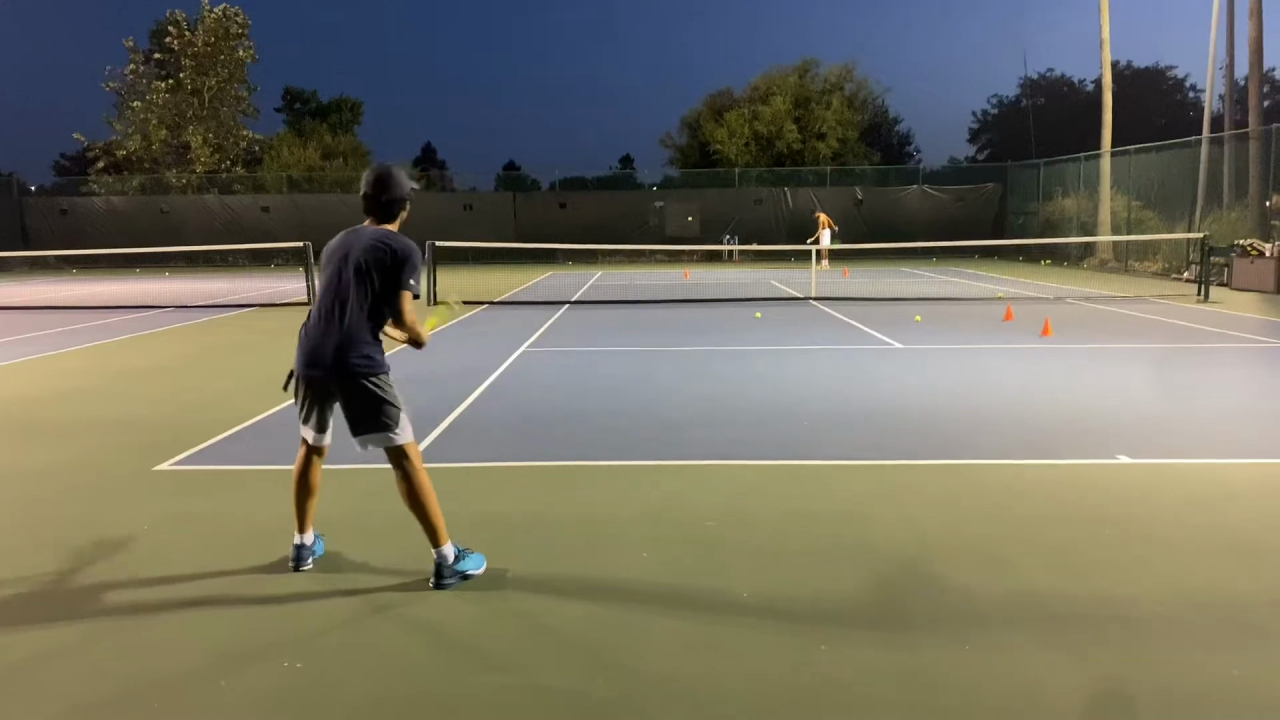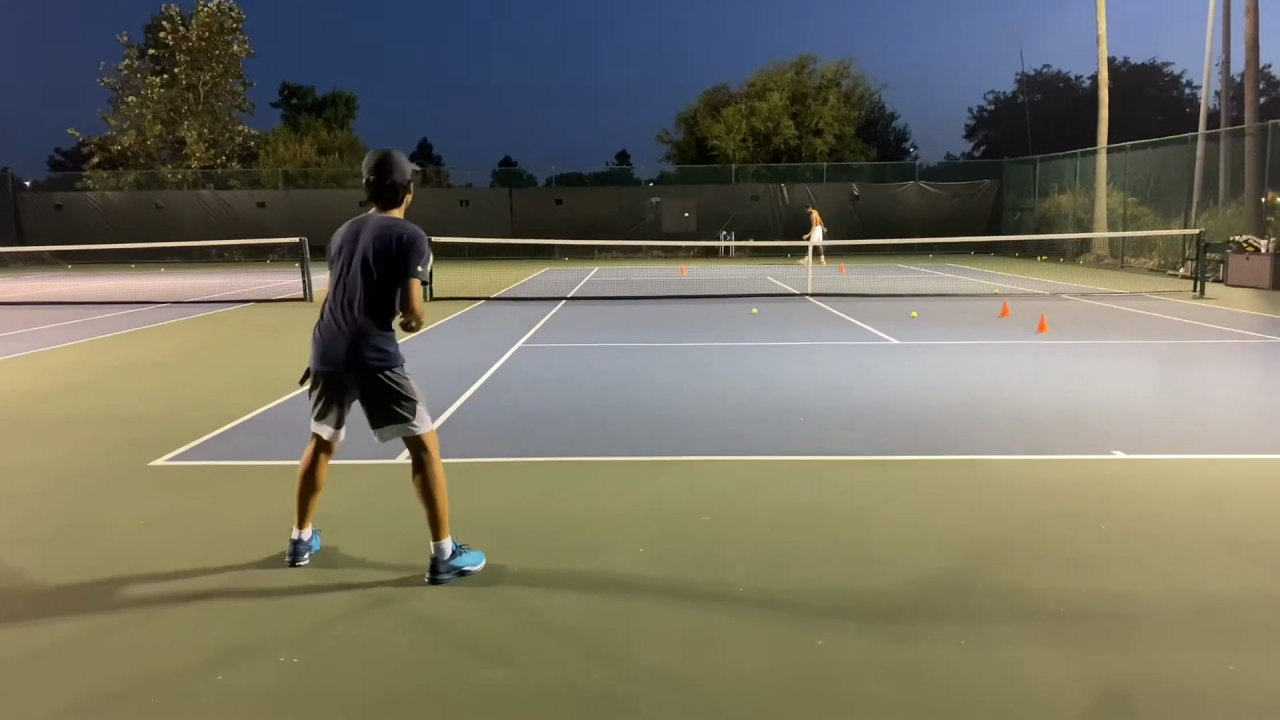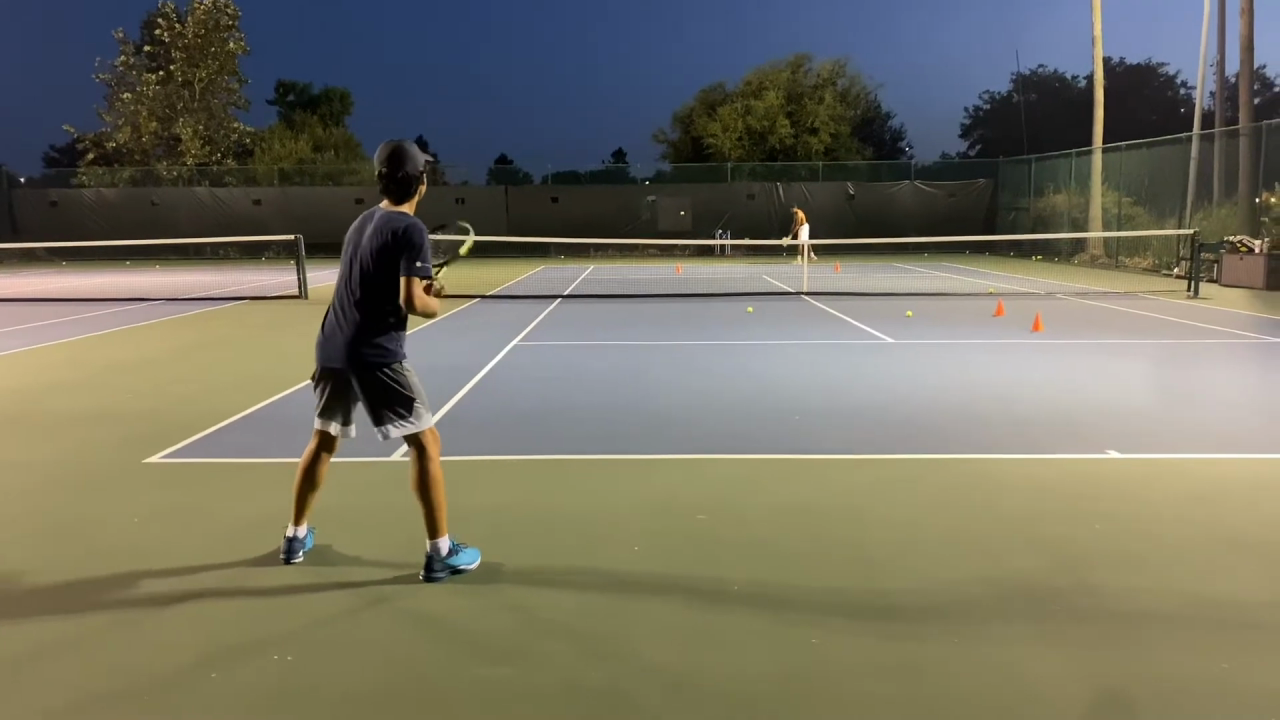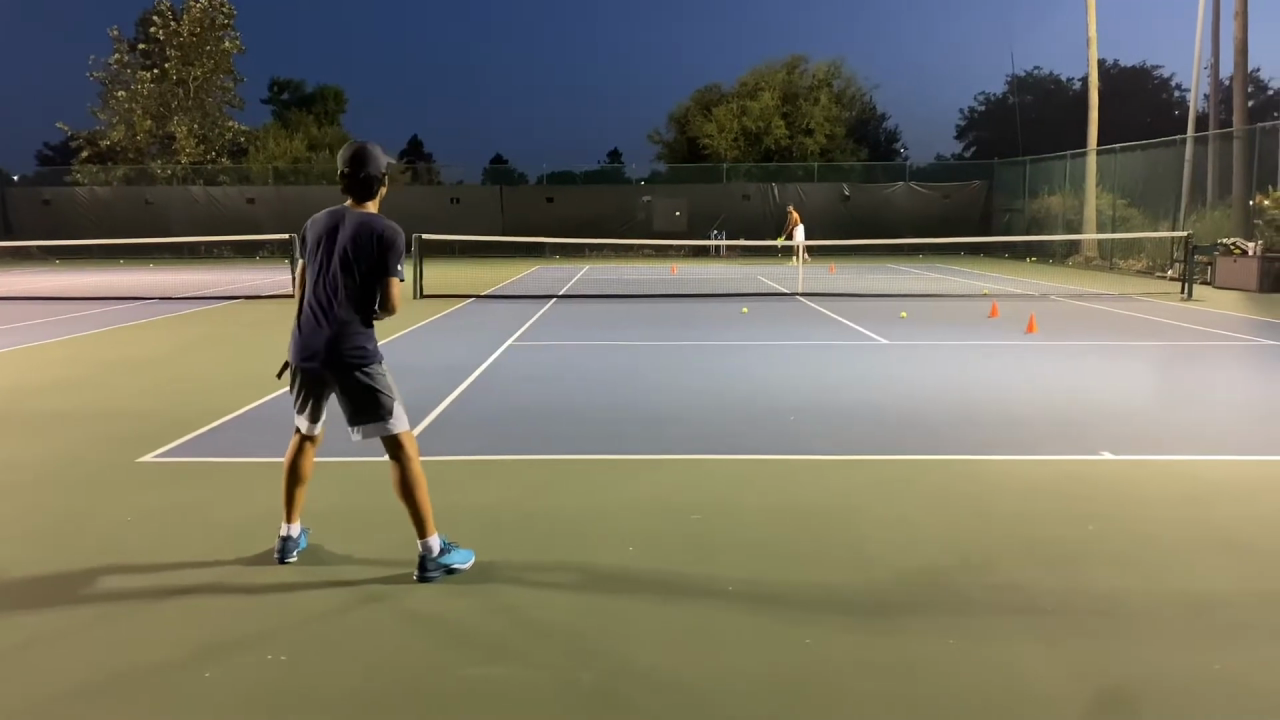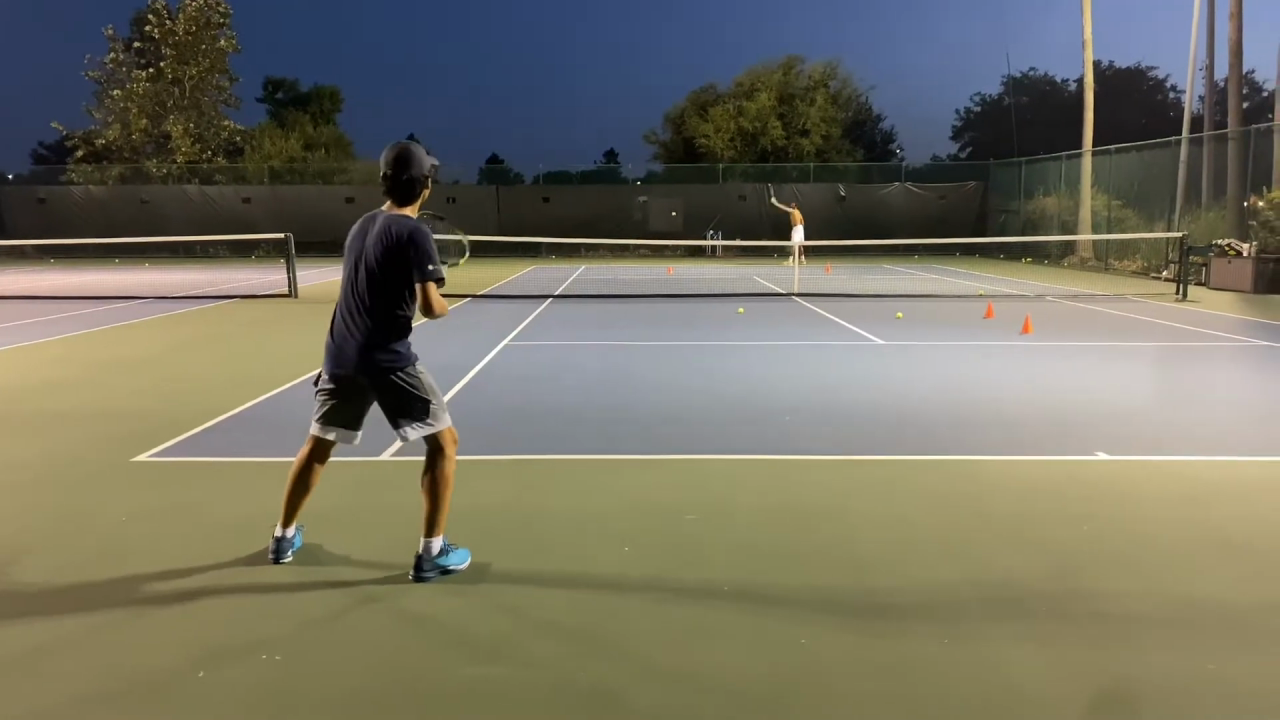
dt=0.5s
person 1, frame 1
left shoulder: (336, 242)
right shoulder: (403, 249)
right elbow: (403, 318)
right wrist: (418, 336)
left hip: (310, 356)
right hip: (358, 362)
left knee: (312, 447)
right knee: (405, 456)
left ankle: (304, 543)
right ankle: (447, 559)
person 1, frame 2
left shoulder: (343, 232)
right shoulder: (408, 235)
right elbow: (410, 307)
right wrist: (412, 320)
left hip: (326, 351)
right hip: (373, 355)
left knee: (320, 443)
right knee: (425, 445)
left ankle: (301, 539)
right ankle: (444, 554)
person 1, frame 3
left shoulder: (362, 222)
right shoulder: (410, 229)
right elbow: (411, 302)
left wrist: (419, 287)
right wrist: (433, 303)
left hip: (332, 346)
right hip: (375, 352)
left knee: (323, 439)
right knee: (425, 443)
left ankle: (296, 535)
right ankle: (440, 553)
person 1, frame 4
left shoulder: (314, 224)
right shoulder: (386, 232)
right elbow: (389, 306)
left hip: (305, 347)
right hip: (353, 351)
left knee: (304, 435)
right knee: (402, 445)
left ankle: (289, 535)
right ankle: (432, 551)
person 1, frame 5
left shoulder: (361, 226)
right shoulder: (414, 234)
right elbow: (430, 307)
left wrist: (422, 286)
right wrist: (443, 303)
left hip: (340, 354)
right hip: (388, 357)
left knee: (318, 444)
right knee: (443, 442)
left ankle: (283, 536)
right ankle: (432, 552)
